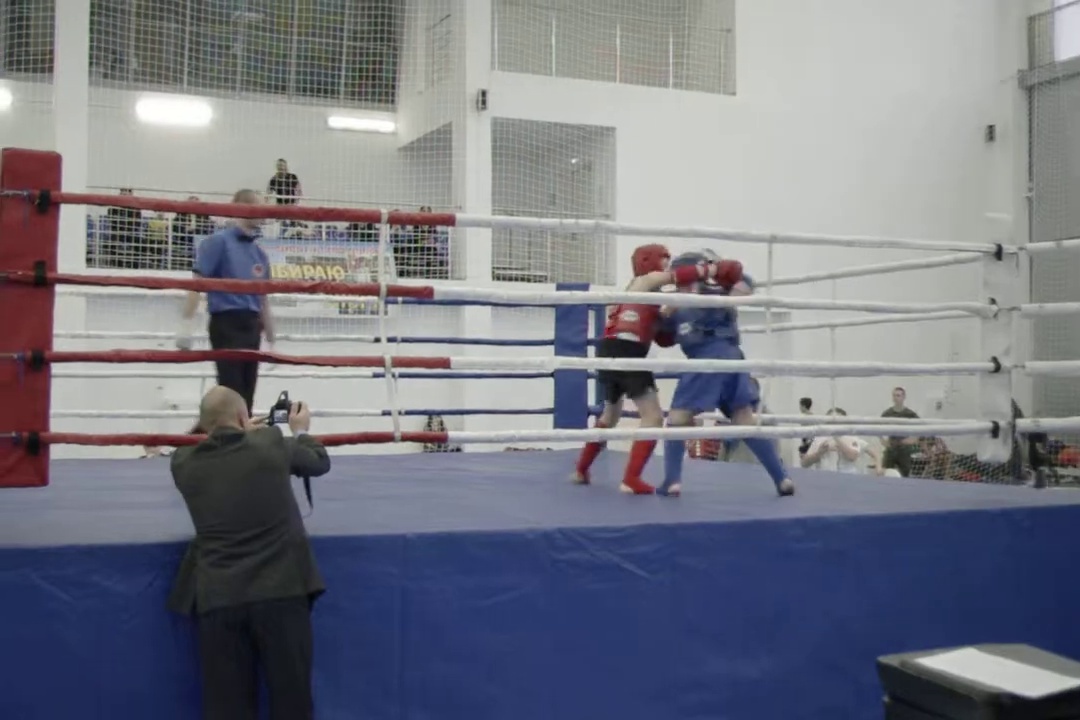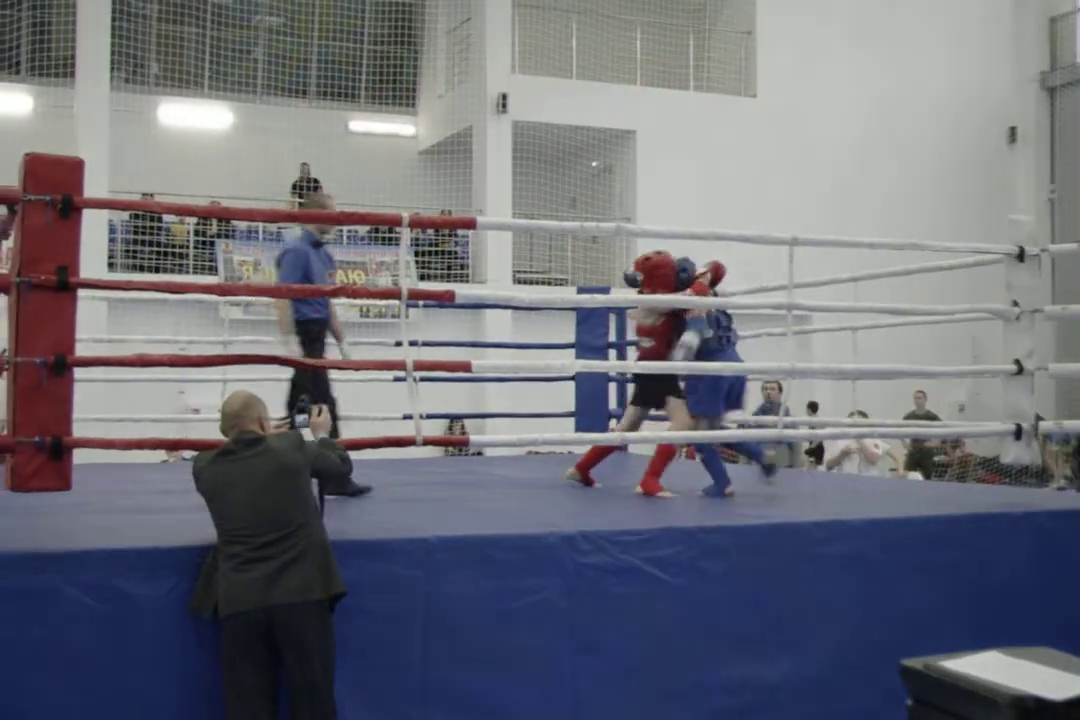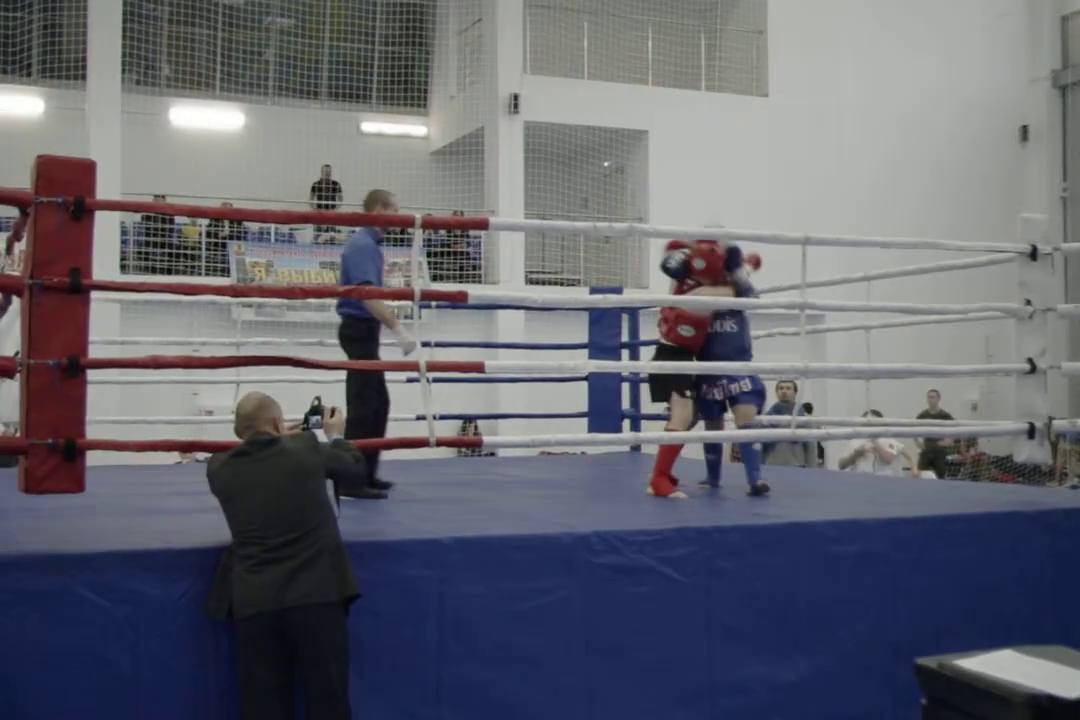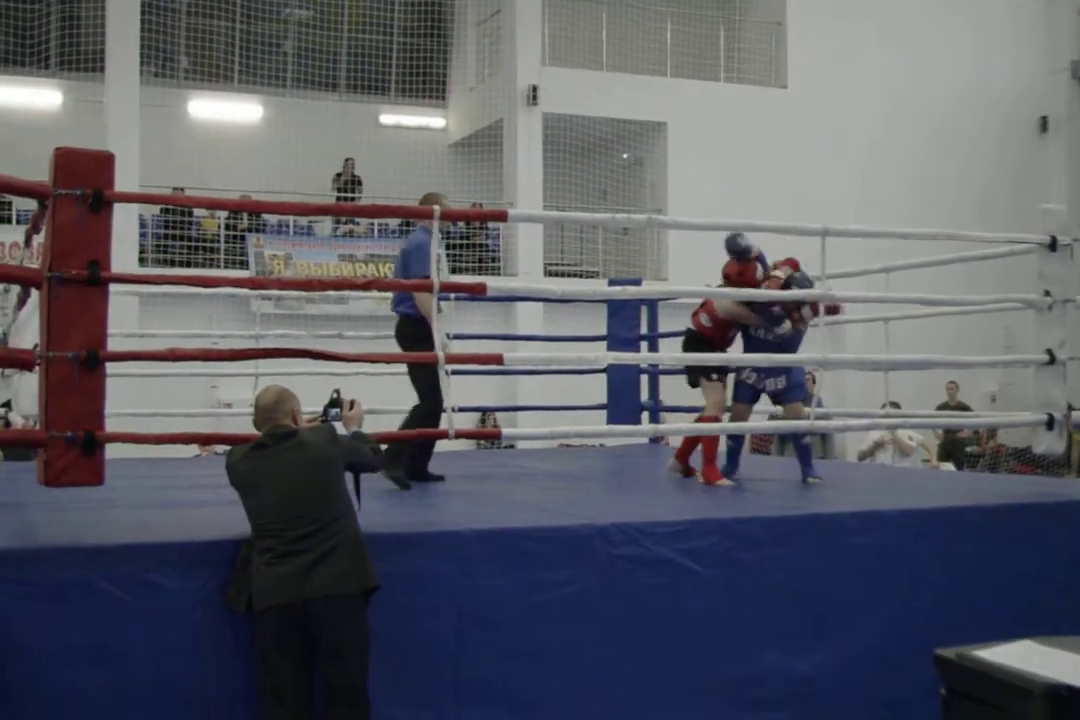
dt=0.4s
person 1, frame 1
left shoulder: (185, 463)
right shoulder: (272, 444)
right elbow: (320, 462)
right wrist: (301, 431)
left hip: (218, 598)
right hip: (281, 590)
person 1, frame 2
left shoulder: (206, 468)
right shoulder: (292, 448)
right elbow: (342, 467)
right wrist: (322, 435)
left hip: (239, 602)
right hip: (302, 594)
person 1, frame 3
left shoulder: (220, 469)
right shoulder: (306, 450)
right elbow: (356, 471)
right wrist: (335, 436)
left hip: (254, 603)
right hip: (317, 595)
person 1, frame 4
left shoulder: (239, 461)
right shoulder: (325, 442)
right elbow: (373, 460)
right wrist: (354, 428)
left hip: (273, 594)
right hip: (336, 587)
person 2, frame 1
left shoulder: (259, 254)
right shoulder: (218, 242)
left wrist: (271, 340)
right wrist: (187, 323)
left hip: (251, 331)
right hip: (226, 327)
left knee: (244, 402)
person 2, frame 2
left shoulder: (325, 255)
right shoulder: (296, 249)
right elbow: (284, 296)
left wrist: (340, 339)
right wrist: (290, 340)
left hip: (317, 334)
right hip: (304, 333)
left knee: (298, 406)
right knee: (324, 404)
person 2, frame 3
left shoulder: (369, 244)
right shoulder: (362, 246)
right elbow: (369, 296)
right wrist: (398, 330)
left hip: (362, 331)
right hip: (360, 331)
left knee: (378, 404)
right knee: (362, 407)
left ankle: (365, 472)
person 2, frame 4
left shoulder: (418, 242)
right shoulder: (422, 243)
right elbow: (421, 290)
right wrist: (437, 330)
left hip: (415, 328)
right hip: (417, 329)
left knee: (432, 401)
right knee: (430, 400)
left ankle: (416, 466)
right ankle: (393, 459)
person 3, frame 1
left shoulder: (637, 294)
right shoulder: (647, 280)
left elbow: (665, 339)
right elbow: (681, 275)
right wrist: (717, 269)
left hip: (610, 351)
right hip: (627, 352)
left knee: (610, 416)
right knee: (653, 417)
left ankle: (582, 469)
right ankle: (632, 479)
person 3, frame 2
left shoulder: (656, 294)
right shoulder: (655, 304)
left hip: (661, 370)
right hip: (655, 371)
left knee: (629, 426)
right knee: (682, 422)
left ankle: (581, 469)
right ankle: (650, 481)
person 3, frame 3
left shoulder: (682, 281)
right shoulder: (708, 294)
left elbow: (671, 259)
left hip: (669, 354)
right hip: (675, 359)
left knee: (689, 415)
right knee: (682, 418)
left ankle: (663, 469)
right ankle: (658, 481)
person 3, frame 4
left shoulder: (740, 274)
right shoulder: (733, 305)
right elbow: (763, 320)
left hip: (714, 346)
right hip: (700, 345)
left knee: (715, 406)
right knee: (716, 404)
left ankle: (681, 459)
right ankle: (708, 469)
person 4, frame 1
left shoulder: (680, 295)
right shoulder: (721, 289)
left elbow: (665, 325)
right elbow: (746, 285)
left hip: (704, 363)
right hip: (732, 359)
left knee: (676, 422)
right knee: (748, 425)
left ankle: (672, 481)
right ankle: (782, 479)
person 4, frame 2
right shoulder: (704, 294)
left elbow: (696, 325)
left wrist: (679, 356)
right hip: (729, 364)
left knee: (696, 427)
right knee: (712, 426)
left ankle: (722, 484)
right ankle: (761, 457)
person 4, frame 3
left shoulder: (738, 298)
left elbow: (746, 289)
left hip: (738, 373)
right hip: (710, 376)
left knee: (746, 424)
right knee: (712, 429)
left ankle: (755, 480)
right ankle: (713, 477)
person 4, frame 4
left shoulder: (800, 313)
right shoulder: (769, 291)
left elbow: (789, 343)
left hip: (783, 368)
right hip: (752, 365)
left knee: (796, 417)
right knee: (738, 417)
left ankle: (808, 470)
right ankle: (730, 467)
